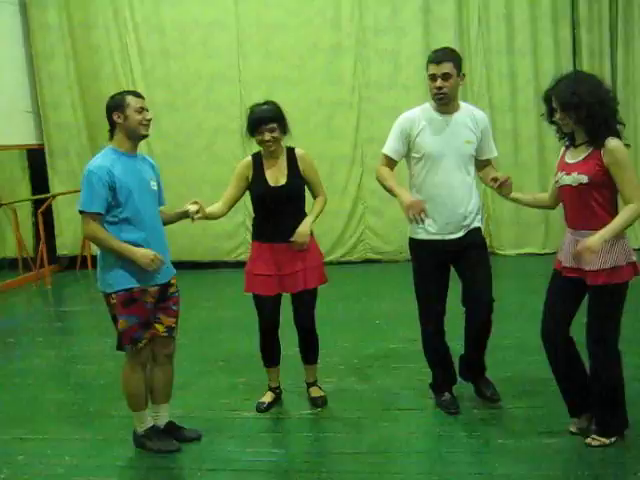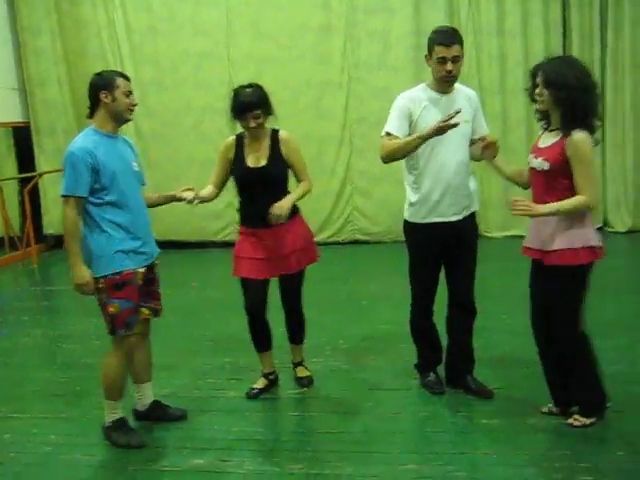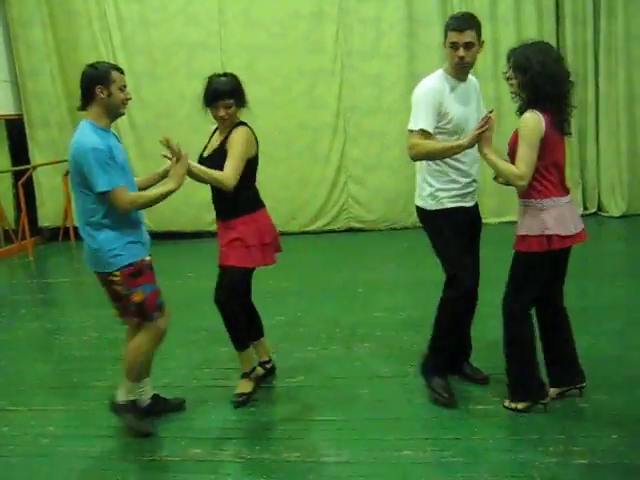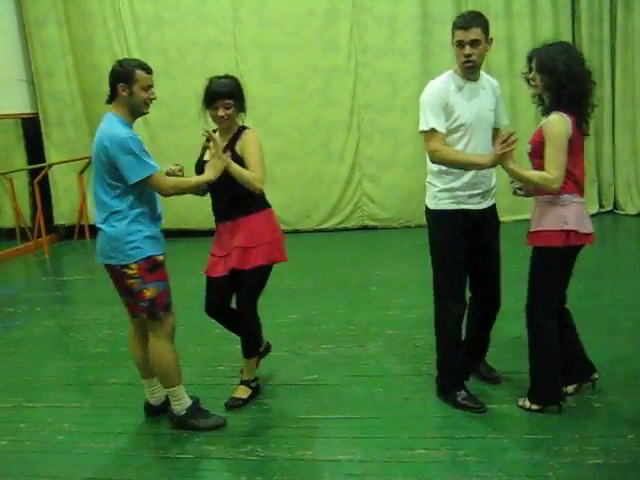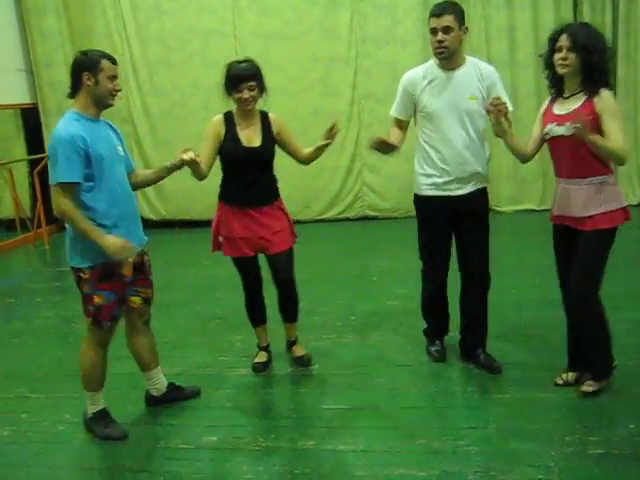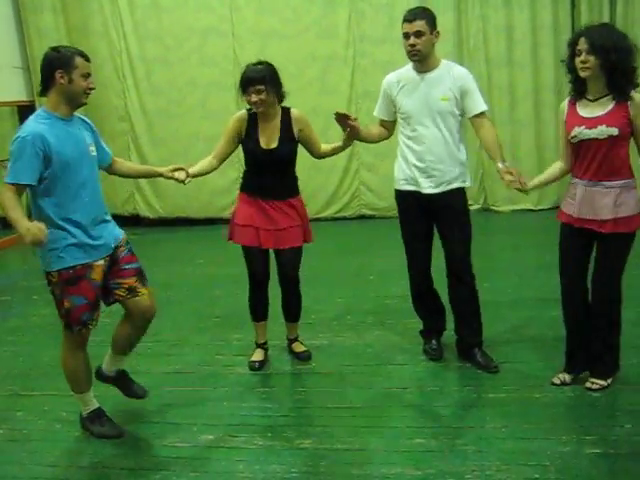
dt=0.5s
person 1, frame 1
left shoulder: (477, 119)
right shoulder: (410, 121)
left elbow: (485, 165)
right elbow: (383, 169)
left wrist: (497, 178)
right wrist: (403, 195)
left hip: (468, 232)
right hip: (426, 237)
left knee: (481, 306)
right knee: (431, 317)
left ankle: (474, 368)
right ankle: (443, 385)
person 1, frame 2
left shoulder: (470, 98)
right shoulder: (409, 101)
right elbow: (386, 153)
left wrist: (485, 151)
right wrist: (427, 132)
left hip: (464, 216)
right hip: (423, 219)
left knee: (464, 299)
right knee: (423, 300)
left ankle: (460, 370)
right ankle: (428, 366)
person 1, frame 3
left shoulder: (473, 85)
right shoulder: (430, 89)
right elbow: (415, 148)
right wrist: (465, 143)
left hip: (467, 203)
right hip: (440, 206)
left knee: (469, 287)
right knee: (460, 284)
left ankle: (458, 359)
right ankle: (435, 367)
person 1, frame 4
left shoulder: (492, 87)
right shoulder: (437, 90)
right elbow: (435, 150)
right wrist: (484, 160)
left hip: (484, 206)
right hip: (447, 208)
left knee: (488, 290)
right knee: (451, 296)
left ankle: (473, 357)
right ankle: (450, 381)
person 1, frame 5
left shoulder: (485, 74)
right shoulder: (414, 79)
right elbow: (399, 127)
right wrist: (388, 143)
left hip: (473, 190)
right hip: (430, 191)
left knee: (476, 271)
right knee: (433, 270)
left ankle: (474, 345)
right ankle: (436, 333)
person 1, frame 6
left shoulder: (459, 77)
right shoulder: (393, 82)
left elbow: (481, 124)
right elbow: (385, 129)
left wrist: (500, 163)
right wrist: (357, 131)
left hip: (450, 186)
right hip: (409, 188)
left knee: (460, 267)
right knee: (418, 267)
left ankle: (470, 343)
right ankle: (432, 332)
person 2, frame 1
left shoulder: (148, 165)
right shoulder: (100, 169)
right elbow: (91, 226)
left wrist: (182, 213)
right wrist: (132, 252)
left hip: (162, 276)
right hip: (126, 281)
left knee: (165, 349)
right knee: (138, 356)
left ankle: (162, 421)
right ankle: (143, 429)
person 2, frame 2
left shoulder: (125, 144)
right shoulder: (82, 150)
right elbow: (71, 211)
left wrist: (172, 196)
right wrist: (77, 265)
left hip: (144, 255)
right hip: (113, 263)
left knee: (142, 332)
right knee: (124, 341)
left ankle: (145, 402)
right ankle: (113, 419)
person 2, frame 3
left shoulder: (106, 136)
right shoulder: (91, 144)
right elbow: (122, 202)
left wrist: (161, 174)
right wrist: (171, 185)
left hip: (126, 248)
right hip: (116, 254)
left knee: (140, 324)
right knee: (155, 325)
left ankle: (143, 397)
right ankle: (124, 398)
person 2, frame 4
left shoulder: (115, 130)
right shoulder: (120, 137)
right elbow: (163, 187)
left wrist: (164, 174)
right wrist: (207, 176)
left hip: (129, 246)
right hip: (134, 249)
left knee: (142, 324)
right knee: (161, 326)
left ankle: (156, 398)
right ankle: (181, 408)
person 2, frame 5
left shoulder: (108, 129)
right shoulder: (69, 135)
left elbow: (131, 178)
right elbow: (61, 199)
left wrist: (171, 167)
right wrist: (101, 238)
left hip: (132, 246)
right hip: (98, 256)
left knee: (140, 318)
right knee: (100, 333)
left ankle: (158, 389)
right ankle: (94, 411)
person 2, frame 6
left shoulder: (84, 126)
right shoulder: (34, 135)
left elbow: (111, 164)
left wrist: (158, 171)
left hip: (109, 238)
right hip: (69, 254)
left knee: (144, 307)
right knee: (77, 334)
left ankle: (112, 368)
right ankle: (89, 410)
person 3, frame 1
right shoulder: (567, 150)
right elbow: (553, 199)
left wrist: (600, 237)
right wrist: (512, 196)
left hip: (608, 257)
right hip: (571, 254)
left knee: (601, 342)
right knee: (552, 331)
right ankle: (583, 405)
person 3, frame 2
left shoulder: (578, 138)
right shoulder: (545, 132)
left elbow: (588, 199)
right elbow: (527, 180)
left wrist: (541, 209)
right wrist: (493, 160)
left hip: (571, 240)
right hip: (543, 240)
left knee: (567, 324)
right knee: (543, 322)
left ankle: (591, 402)
right ankle: (566, 397)
person 3, frame 3
left shoulder: (531, 119)
right shoulder: (551, 117)
left elbow: (520, 177)
left wrist: (487, 151)
right wrist: (506, 177)
left hip: (542, 222)
right hip: (559, 218)
left knee: (515, 307)
right knee: (549, 302)
left ankle: (527, 391)
right ankle: (567, 376)
person 3, frame 4
left shoulder: (556, 121)
right shoulder: (570, 117)
left elbow: (554, 181)
left wrist: (511, 167)
right wrist: (531, 185)
left hip: (558, 222)
right hip: (566, 220)
left knee: (540, 308)
right knee: (552, 303)
left ankle: (546, 392)
right ankle: (578, 370)
person 3, frame 5
left shoulder: (601, 99)
right shoulder: (549, 104)
left elbow: (620, 155)
right elbow: (525, 153)
left wrist: (588, 136)
right wrist: (501, 126)
left hip: (599, 203)
right hip: (564, 204)
left knee: (584, 288)
right knee: (569, 289)
left ankle: (600, 368)
right ankle: (579, 362)
person 3, frame 6
right shoulder: (568, 106)
right elbow: (565, 163)
right wrist: (531, 184)
right hip: (577, 205)
left knee: (606, 288)
right knee: (571, 287)
left ankle: (604, 365)
right ankle: (575, 362)
person 4, frame 1
left shoulder: (300, 158)
right shoulder: (248, 165)
left elbow: (321, 197)
right elbow: (223, 207)
left wrist: (308, 222)
right wrist: (203, 212)
left hip: (300, 251)
right hip: (265, 253)
left knee: (305, 320)
right knee: (267, 323)
left ankle: (312, 382)
right ankle: (273, 387)
person 4, frame 2
left shoulder: (283, 140)
right shoulder: (230, 146)
left elbow: (306, 181)
right elbow: (215, 188)
left wrist: (288, 201)
right wrist: (197, 195)
left hip: (288, 233)
right hip: (251, 236)
left knee: (292, 302)
right knee: (254, 308)
left ankle: (298, 361)
right ankle: (268, 372)
person 4, frame 3
left shoulder: (242, 134)
right shoulder: (219, 133)
left elbow: (227, 181)
right elbow: (208, 176)
left wrist: (188, 163)
right wrist: (184, 166)
left hip: (247, 226)
right hip: (231, 225)
left knee: (224, 297)
right knee: (238, 298)
left ankle: (248, 373)
right ankle: (264, 361)
person 4, frame 4
left shoulder: (248, 136)
right shoulder: (210, 139)
left elbow: (258, 184)
right elbow: (206, 186)
left wrist: (223, 160)
left hip: (254, 229)
right hip: (226, 231)
left knee: (245, 305)
right knee: (215, 306)
left ankle: (249, 380)
right ankle: (257, 343)
person 4, frame 5
left shoulder: (272, 122)
right shoulder: (219, 124)
left elbow: (302, 157)
right elbow: (203, 171)
left wrist: (324, 144)
right wrist: (192, 165)
left hip: (271, 211)
right hip: (235, 215)
left knee: (285, 279)
right knee: (251, 283)
left ankle: (293, 341)
right ankle: (263, 346)
person 4, frame 6
left shoulder: (294, 118)
right shoulder: (242, 120)
left elbow: (318, 151)
right elbow: (215, 158)
left wrist: (346, 142)
right wrist: (189, 172)
left hip: (288, 207)
right hip: (252, 207)
left knee: (290, 277)
right knee: (258, 278)
left ankle: (293, 338)
right ankle: (260, 344)
